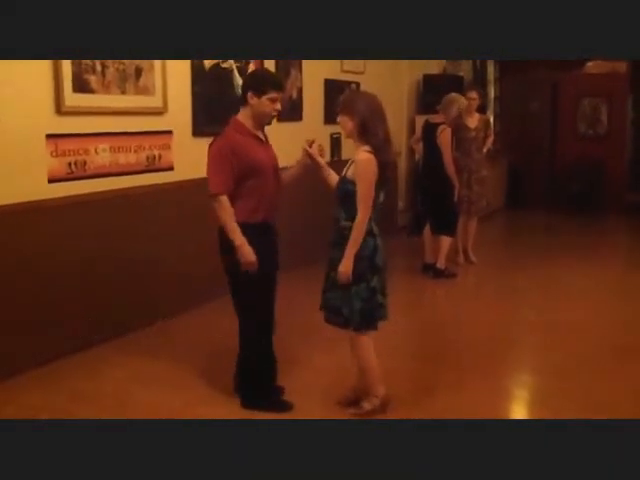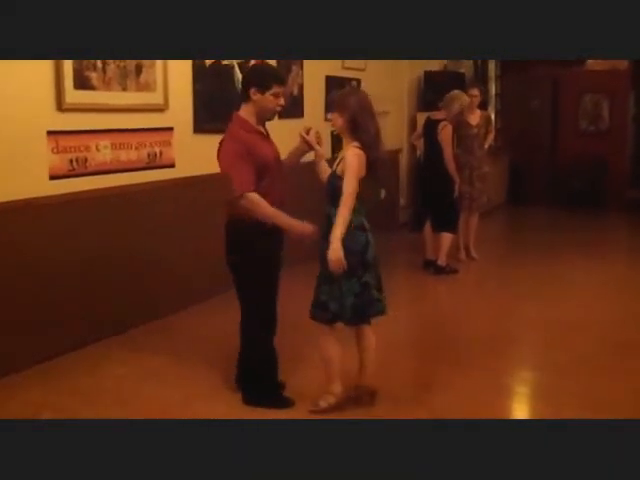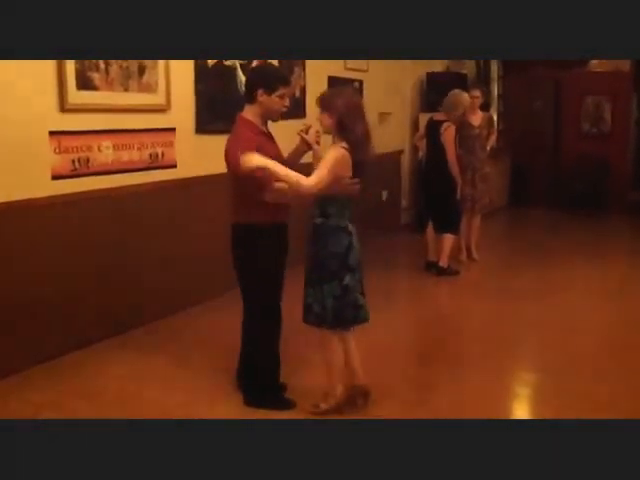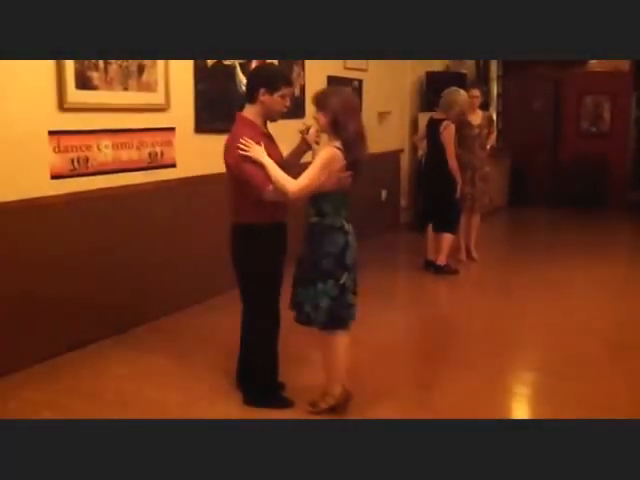
dt=0.4s
person 1, frame 1
left shoulder: (261, 138)
right shoulder: (228, 142)
right elbow: (220, 197)
left wrist: (303, 163)
right wrist: (240, 244)
left hip: (265, 232)
right hip: (245, 236)
left knee: (261, 313)
right knee: (256, 316)
left ankle: (249, 379)
right ankle: (256, 391)
person 1, frame 2
left shoulder: (260, 131)
right shoulder: (236, 139)
right elbow: (246, 197)
left wrist: (301, 150)
right wrist: (292, 224)
left hip: (267, 232)
right hip: (249, 235)
left knee: (261, 309)
right knee: (259, 312)
left ankle: (251, 376)
right ankle: (259, 388)
person 1, frame 3
left shoulder: (261, 132)
right shoulder: (243, 140)
right elbow: (271, 190)
left wrist: (301, 150)
left hip: (269, 232)
right hip: (255, 236)
left knee: (261, 309)
right knee: (264, 312)
left ankle: (252, 376)
right ankle: (260, 389)
person 1, frame 4
left shoulder: (260, 132)
right shoulder: (243, 138)
right elbow: (268, 190)
left wrist: (301, 149)
left hip: (268, 231)
right hip: (254, 235)
left knee: (260, 309)
right knee: (262, 311)
left ankle: (251, 376)
right ankle: (258, 388)
person 2, frame 1
left shoulder: (366, 159)
right shoulder: (362, 156)
left elbow: (363, 214)
right elbow: (344, 191)
left wrist: (348, 258)
right wrist: (320, 163)
left hip: (359, 248)
right hip: (353, 244)
left knee: (358, 326)
right knee: (358, 326)
left ankle: (377, 392)
right ankle: (363, 387)
person 2, frame 2
left shoulder: (354, 153)
right shoulder: (350, 151)
left elbow: (348, 200)
right elbow: (332, 184)
left wrist: (335, 242)
right wrist: (317, 152)
left hip: (349, 242)
right hip: (352, 241)
left knee: (327, 321)
right knee: (360, 319)
left ankle: (335, 390)
right ankle: (365, 384)
person 2, frame 3
left shoulder: (339, 153)
right shoulder: (345, 151)
left elbow: (310, 185)
left wrist: (266, 163)
right wrist: (314, 150)
left hip: (332, 241)
right hip: (340, 239)
left knee: (330, 324)
right knee: (341, 321)
left ankle: (336, 393)
right ankle: (356, 383)
person 2, frame 4
left shoulder: (331, 153)
right shoulder: (343, 150)
left elbow: (295, 189)
left wrist: (264, 158)
left hip: (328, 240)
right hip: (336, 237)
left knee: (330, 321)
right knee: (336, 320)
left ankle: (335, 391)
right ankle: (338, 386)
person 3, frame 1
left shoulder: (428, 122)
right shoulder: (444, 129)
left elbow: (414, 143)
right elbow: (447, 162)
right wrist: (456, 183)
left hip: (426, 177)
right hip: (440, 180)
left knee: (430, 219)
right knee: (449, 222)
left ankle: (428, 262)
right ankle: (440, 266)
person 3, frame 2
left shoulder: (429, 118)
right shoulder: (446, 126)
left elbow: (415, 138)
right elbow: (448, 158)
right wrist: (456, 179)
left hip: (427, 173)
right hip: (440, 177)
left knee: (430, 216)
right knee: (449, 218)
left ankle: (430, 258)
right ankle: (441, 262)
person 3, frame 3
left shoulder: (432, 120)
right shoulder: (449, 127)
left elbow: (417, 139)
right elbow: (451, 160)
right wrist: (458, 181)
left hip: (429, 175)
right hip: (443, 178)
left knee: (432, 217)
right knee: (451, 220)
left ankle: (431, 260)
right ankle: (443, 264)
person 3, frame 4
left shoulder: (433, 119)
right shoulder: (448, 126)
left elbow: (419, 139)
right elbow: (451, 158)
right wrist: (458, 180)
left hip: (430, 174)
right hip: (443, 177)
left knee: (433, 216)
right knee: (450, 218)
left ankle: (430, 259)
right ankle: (441, 262)
person 4, frame 1
left shoulder: (484, 120)
right shoulder: (457, 121)
left elbow: (490, 137)
left wrist: (484, 150)
left hip: (478, 168)
right hip: (460, 167)
left knee: (474, 210)
right knee: (460, 209)
left ankle: (469, 249)
right ankle: (460, 250)
person 4, frame 2
left shoulder: (486, 117)
right shoulder: (458, 118)
left elbow: (491, 133)
left wrist: (485, 146)
left hip: (479, 164)
right hip: (461, 164)
left knee: (475, 206)
right knee: (462, 205)
left ankle: (471, 245)
right ankle: (461, 246)
person 4, frame 3
left shoulder: (488, 118)
right shoulder: (460, 119)
left elbow: (493, 134)
left wrist: (487, 147)
left hip: (481, 165)
right hip: (464, 165)
left knee: (477, 207)
right knee: (464, 207)
left ankle: (472, 246)
right ankle: (463, 247)
person 4, frame 4
left shoulder: (487, 117)
right shoulder: (460, 118)
left elbow: (493, 134)
left wrist: (487, 147)
left hip: (481, 165)
right hip: (463, 165)
left knee: (477, 206)
right knee: (463, 206)
left ankle: (472, 245)
right ankle: (461, 247)
